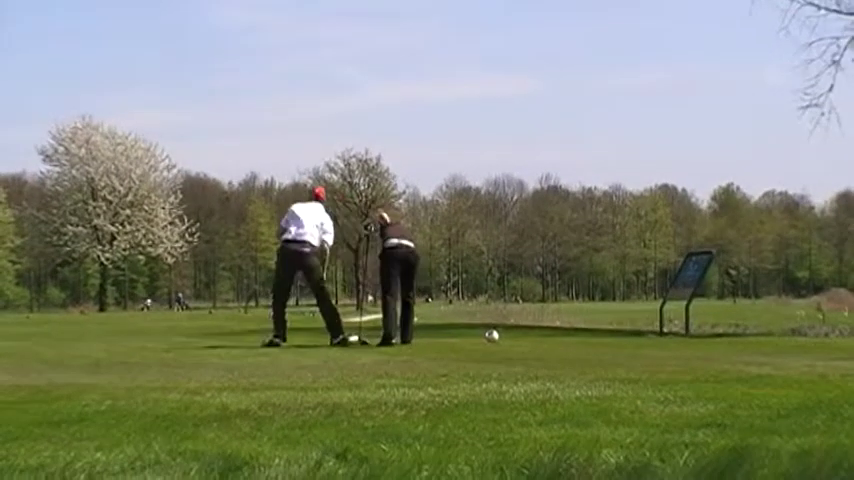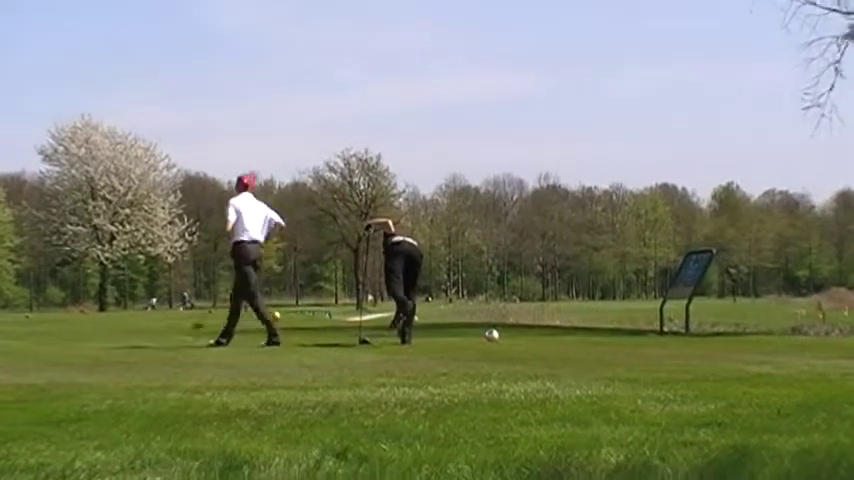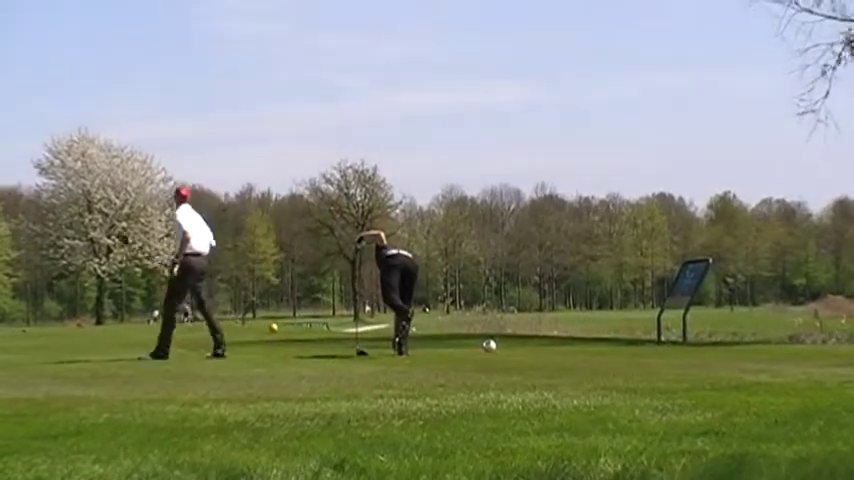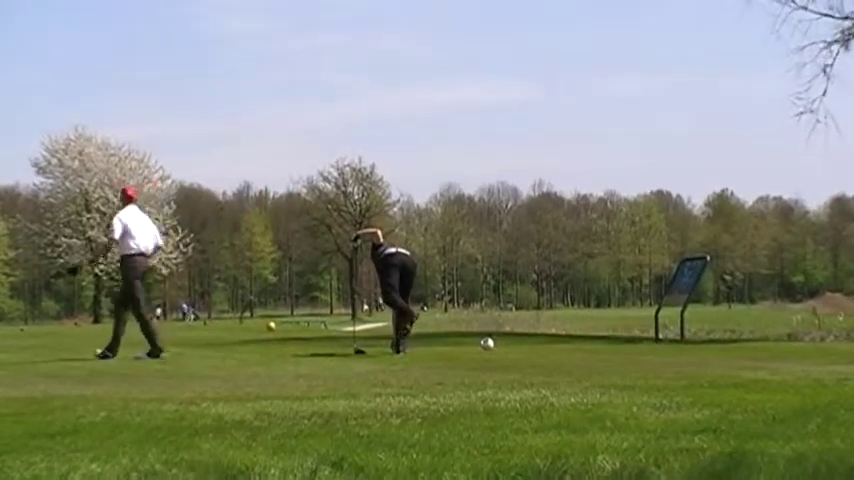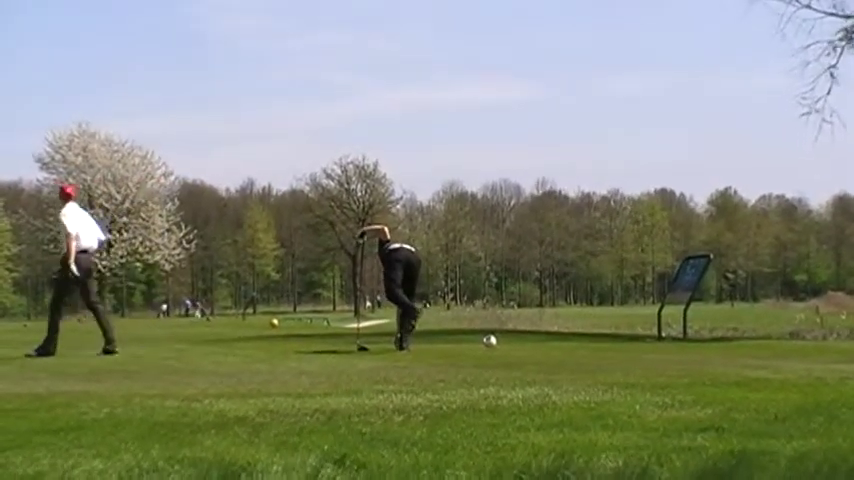
dt=0.7s
person 1, frame 1
left shoulder: (296, 207)
right shoulder: (325, 217)
left elbow: (280, 231)
right elbow: (325, 246)
right wrist: (323, 270)
left hip: (287, 249)
right hip: (307, 251)
left knee: (279, 295)
right knee: (321, 294)
left ankle: (278, 336)
right ankle: (337, 335)
person 1, frame 2
left shoulder: (234, 202)
right shoulder: (260, 205)
left elbow: (228, 227)
right elbow: (280, 223)
right wrist: (264, 235)
left hip: (241, 249)
right hip: (256, 249)
left knee: (251, 296)
right knee: (238, 294)
left ankle: (272, 334)
right ankle: (226, 336)
person 1, frame 3
left shoulder: (181, 213)
right shoulder: (197, 216)
left elbow: (187, 235)
right elbow: (211, 243)
left wrist: (177, 259)
left hip: (188, 262)
right hip: (201, 261)
left knee: (170, 306)
right knee: (203, 305)
left ankle: (162, 351)
right ankle: (219, 346)
person 1, frame 4
left shoulder: (121, 216)
right shoulder: (144, 218)
left elbow: (112, 240)
right elbow: (158, 244)
left hip: (129, 262)
right hip: (143, 262)
left knee: (137, 307)
right knee: (121, 305)
left ankle: (155, 348)
right ankle: (112, 349)
person 1, frame 5
left shoulder: (66, 212)
right shoulder: (84, 213)
left elbow: (71, 235)
right elbow: (101, 238)
left wrist: (70, 262)
left hip: (75, 259)
right hip: (88, 259)
left knee: (57, 303)
right knee: (93, 303)
left ankle: (48, 347)
right ankle: (110, 343)
person 2, frame 1
left shoulder: (388, 225)
right shoulder: (408, 236)
left elbow: (383, 215)
left hip: (392, 250)
right hip: (411, 252)
left knee: (390, 294)
right knee: (408, 296)
left ankle: (389, 335)
right ankle: (407, 337)
person 2, frame 2
left shoulder: (390, 238)
left elbow: (388, 222)
left wrist: (370, 224)
left hip: (397, 248)
right hip: (415, 251)
left knee: (393, 282)
right knee: (410, 294)
left ankle: (403, 303)
right ankle: (406, 335)
person 2, frame 3
left shoulder: (383, 251)
left elbow: (380, 234)
right elbow: (401, 303)
left wrist: (362, 237)
left hip: (393, 261)
right hip: (411, 263)
left knee: (389, 294)
right knee: (405, 302)
left ankle: (405, 311)
right ankle: (402, 345)
person 2, frame 4
left shoulder: (378, 250)
left elbow: (377, 232)
left wrist: (359, 235)
left hip: (391, 260)
right hip: (409, 261)
left knee: (389, 295)
right knee: (402, 300)
left ankle: (409, 313)
right ankle: (400, 343)
person 2, frame 5
left shoulder: (386, 246)
left elbow: (384, 229)
left wrist: (365, 231)
left hip: (396, 256)
right hip: (414, 257)
left knee: (392, 290)
right knee: (408, 297)
left ankle: (412, 310)
right ankle: (403, 340)
